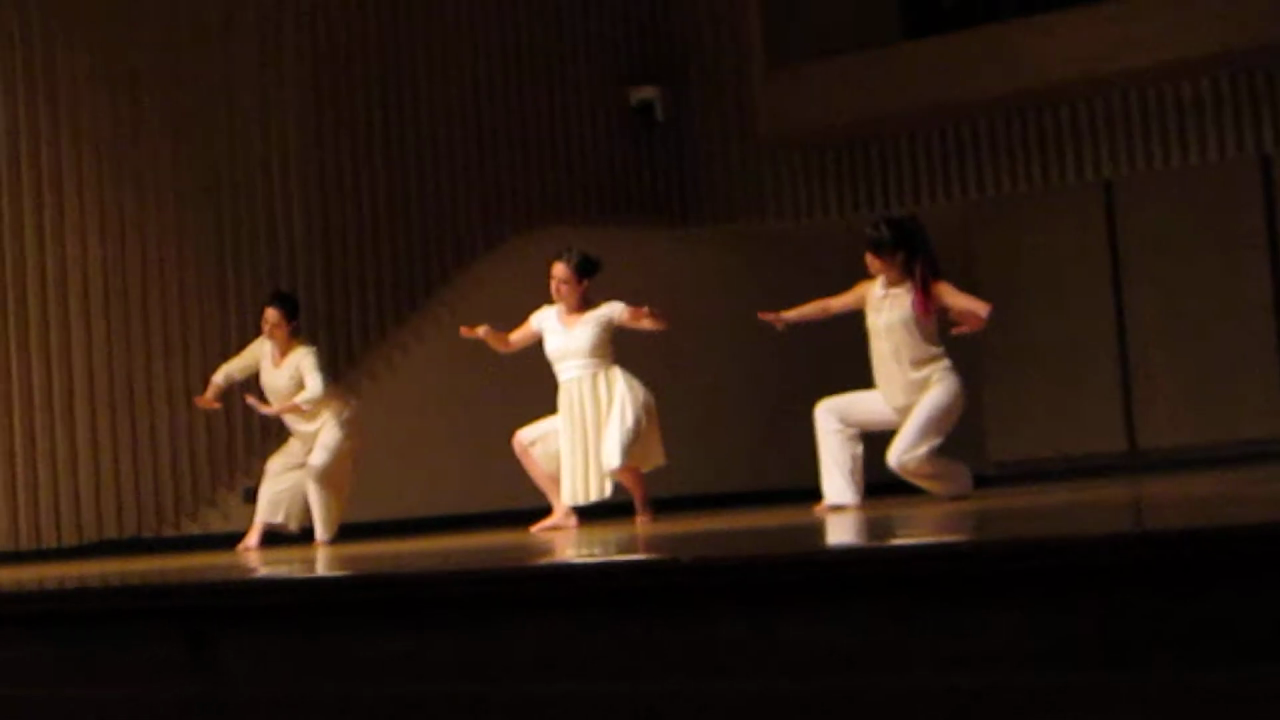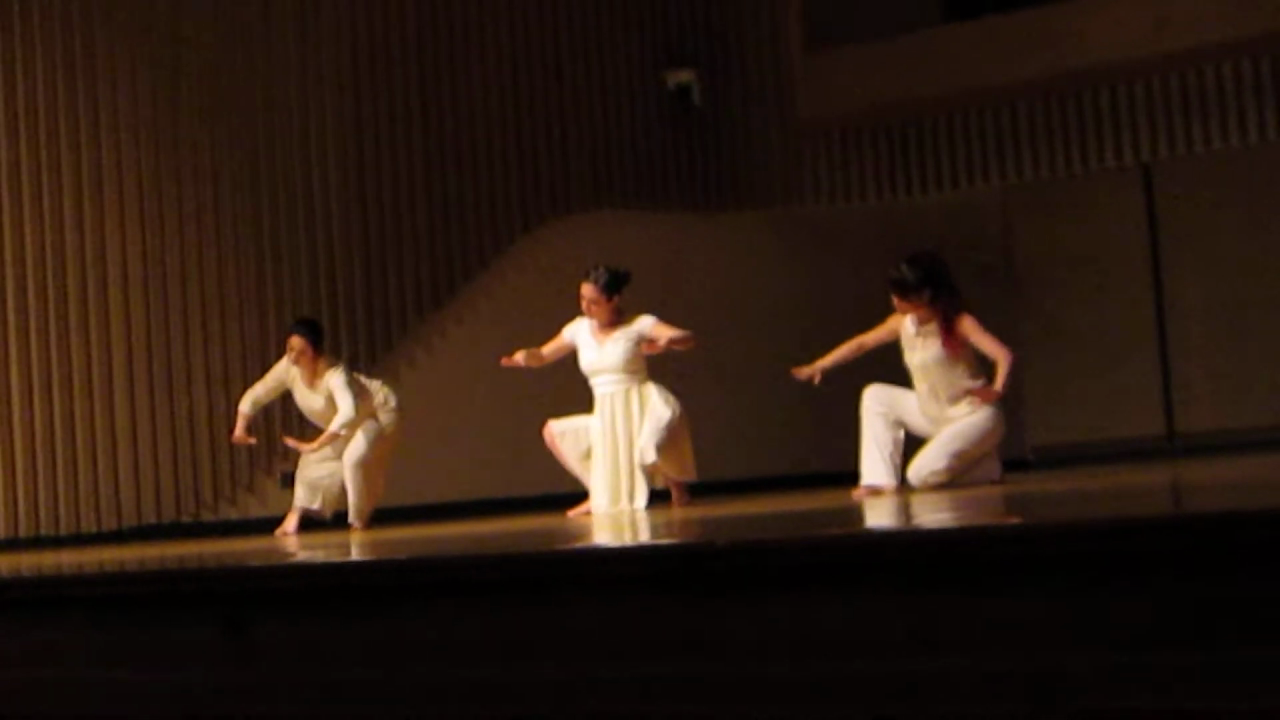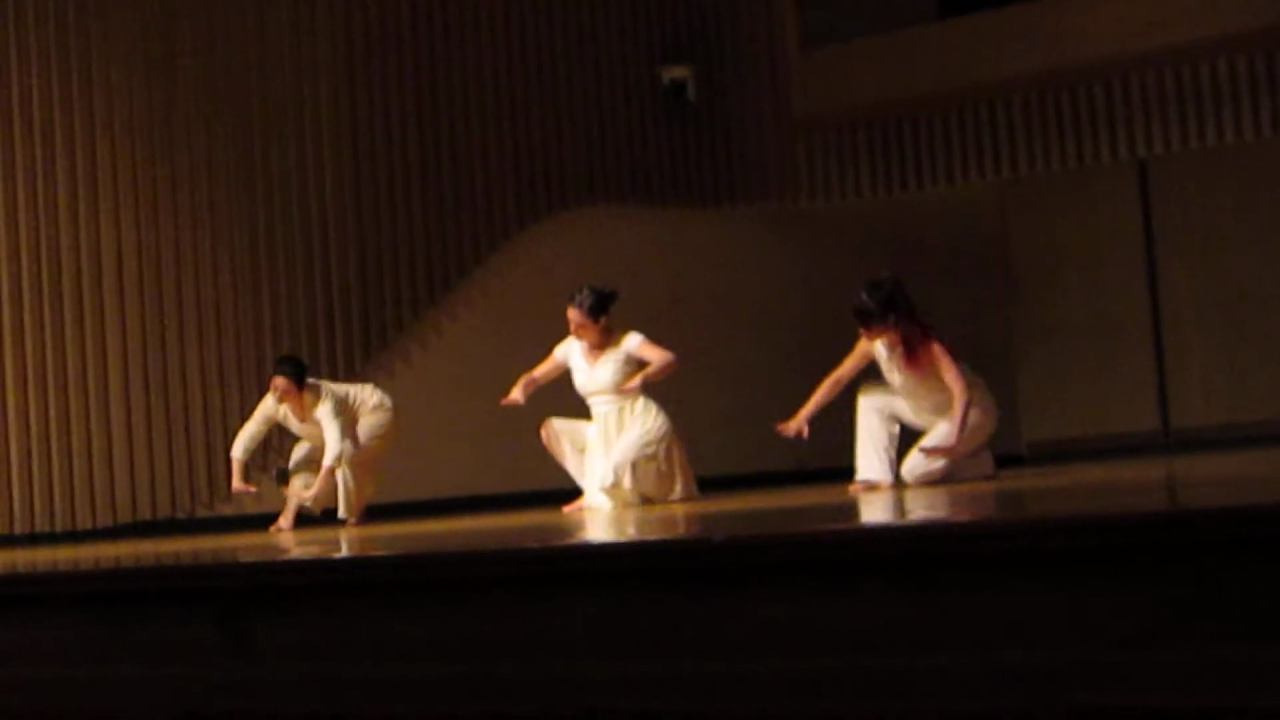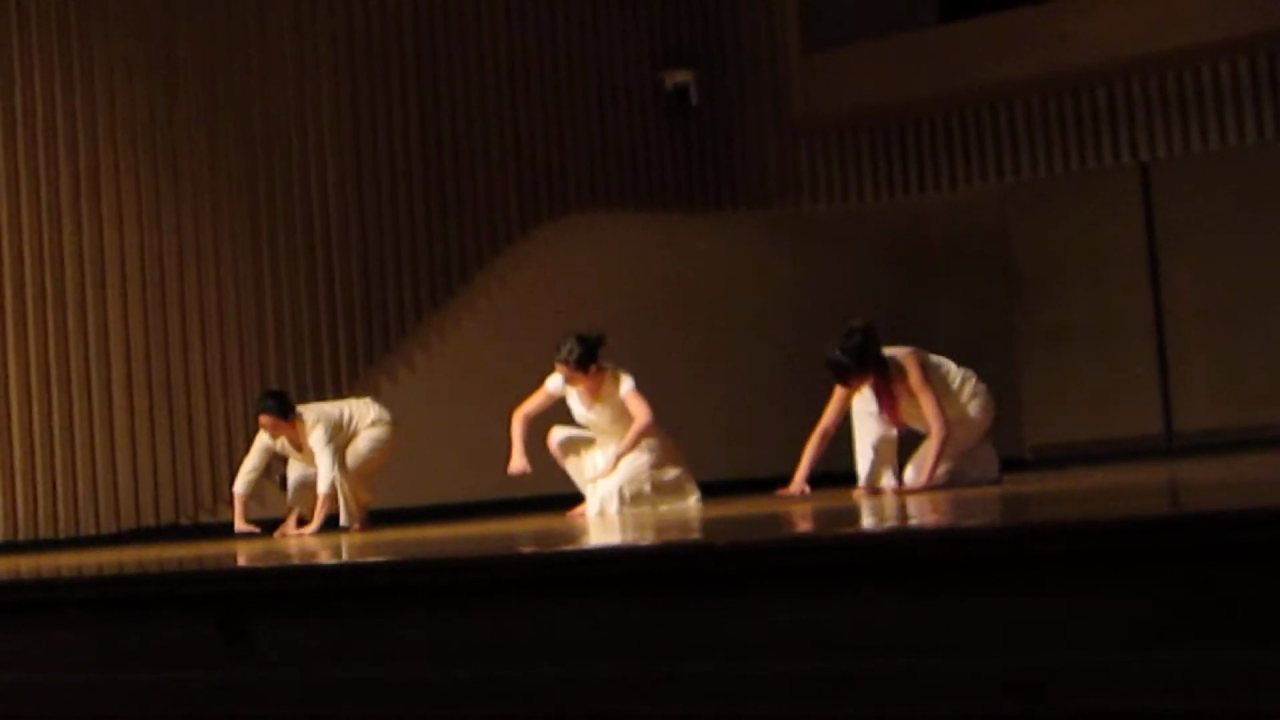
dt=1s
person 1, frame 1
left shoulder: (930, 289)
right shoulder: (869, 290)
left elbow: (983, 308)
right elbow: (829, 305)
left wrist: (978, 322)
right wrist: (785, 317)
left hip: (936, 387)
right hip: (895, 398)
left knee: (902, 457)
right knee: (828, 411)
left ankle: (958, 483)
right ankle: (842, 495)
person 1, frame 2
left shoulder: (959, 322)
right shoulder: (901, 323)
left elbow: (1004, 355)
right elbow: (863, 342)
left wrist: (996, 390)
right wrist: (819, 365)
left hip: (974, 415)
left knee: (922, 475)
right knee: (875, 396)
left ankle: (983, 464)
right ankle: (880, 479)
person 1, frame 3
left shoulder: (927, 344)
right shoulder: (872, 344)
left elbow: (961, 390)
right elbow: (838, 378)
left wrist: (953, 440)
right wrist: (802, 417)
left hip: (970, 411)
left knee: (914, 473)
right knee: (870, 396)
left ankle: (976, 462)
right ankle: (876, 475)
person 1, frame 4
left shoulder: (908, 367)
right shoulder: (854, 378)
left elbow: (940, 428)
right elbow: (824, 429)
left wrist: (924, 480)
right wrist: (799, 479)
left hip: (971, 406)
right hip: (938, 406)
left knee: (914, 480)
right knee: (864, 403)
left ankle: (981, 461)
right ankle: (880, 482)
person 2, frame 1
left shoulder: (606, 311)
right shoulder: (546, 316)
left elbow: (660, 325)
right elbow: (507, 344)
left wrist: (645, 315)
right wrist: (486, 333)
left hip: (611, 397)
right hip: (575, 408)
left knee: (614, 459)
right knee: (523, 441)
left ankle: (642, 506)
right ankle: (563, 511)
person 2, frame 2
left shoulder: (638, 324)
right shoulder: (579, 328)
left elbow: (688, 338)
right elbow: (542, 357)
left wrist: (666, 343)
right wrist: (524, 356)
left hip: (643, 408)
right hip: (607, 418)
left knee: (649, 449)
right knee: (552, 431)
left ankle: (677, 487)
right ankle: (597, 494)
person 2, frame 3
left shoulder: (627, 342)
right shoulder: (571, 348)
left elbow: (669, 360)
right elbow: (534, 377)
left wrist: (642, 378)
right wrist: (520, 388)
left hip: (640, 423)
right hip: (603, 430)
left knee: (616, 471)
right knee: (550, 429)
left ankle: (664, 489)
right ankle: (593, 491)
person 2, frame 4
left shoulder: (619, 381)
right shoulder: (560, 381)
left elbow: (646, 418)
right elbow: (521, 414)
left wrist: (616, 458)
right wrist: (518, 453)
left hip: (640, 448)
right hip: (604, 448)
left knee: (608, 500)
right knee: (556, 436)
right ankle: (595, 495)
person 3, frame 1
left shoulder: (304, 355)
right shoulder: (263, 347)
left elbow: (315, 392)
right elbow: (231, 370)
left wrist: (273, 410)
right wrist: (210, 395)
left hip: (332, 420)
right hip: (304, 432)
left knee: (317, 471)
right knee: (276, 469)
left ankle: (325, 538)
right ankle: (257, 531)
person 3, frame 2
left shoulder: (333, 373)
right shoulder: (288, 367)
left elbow: (347, 413)
right elbow: (256, 394)
left wrist: (314, 445)
right wrist: (240, 428)
left hip: (377, 412)
right hip: (347, 426)
left knee: (354, 460)
right knee: (312, 461)
left ankle: (360, 522)
right ankle: (295, 516)
person 3, frame 3
left shoulder: (322, 401)
right shoulder: (272, 403)
left elbow: (335, 447)
right elbow: (246, 437)
left wrist: (313, 490)
right wrist: (237, 479)
left hip: (374, 411)
right hip: (346, 418)
left knee: (345, 456)
right knee: (302, 456)
left ankle: (355, 516)
right ankle: (289, 514)
person 3, frame 4
left shoulder: (315, 426)
right shoulder: (268, 436)
left elbow: (327, 474)
right elbow: (246, 472)
left wrist: (314, 525)
right wrist: (239, 520)
left hip: (374, 425)
right hip: (343, 434)
left knee: (342, 470)
left ankle: (359, 520)
right ankle: (291, 521)
